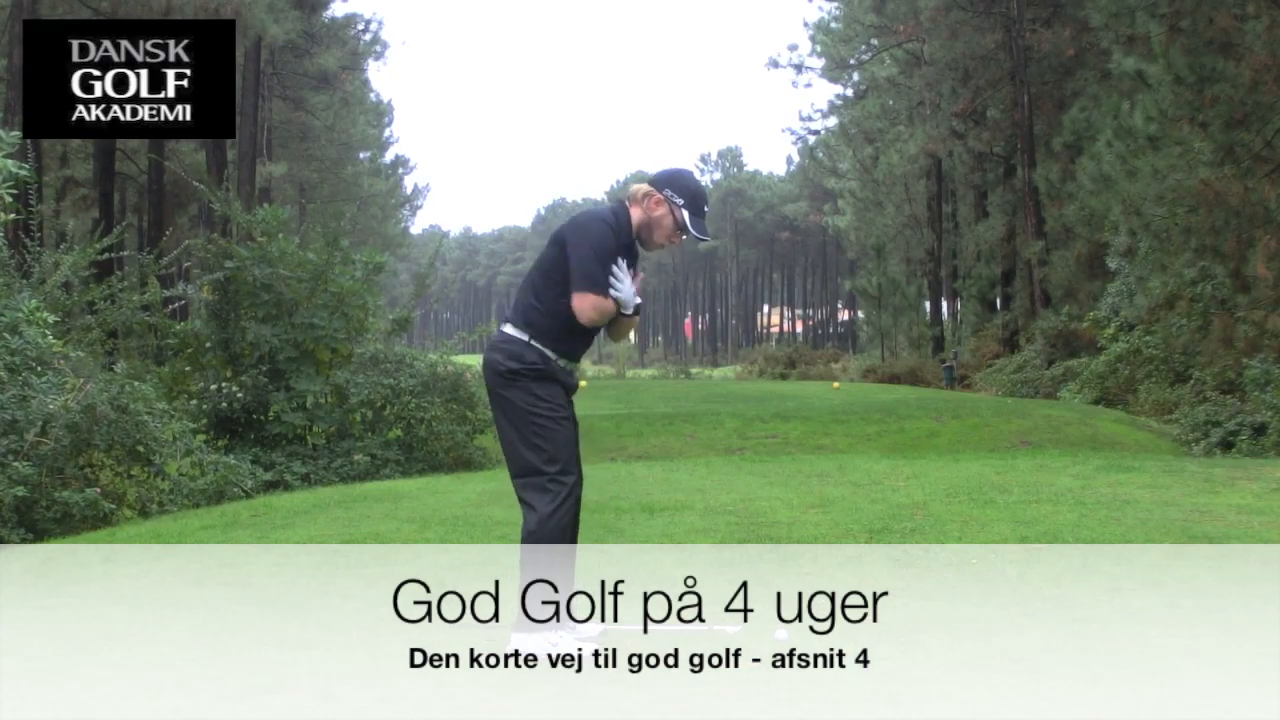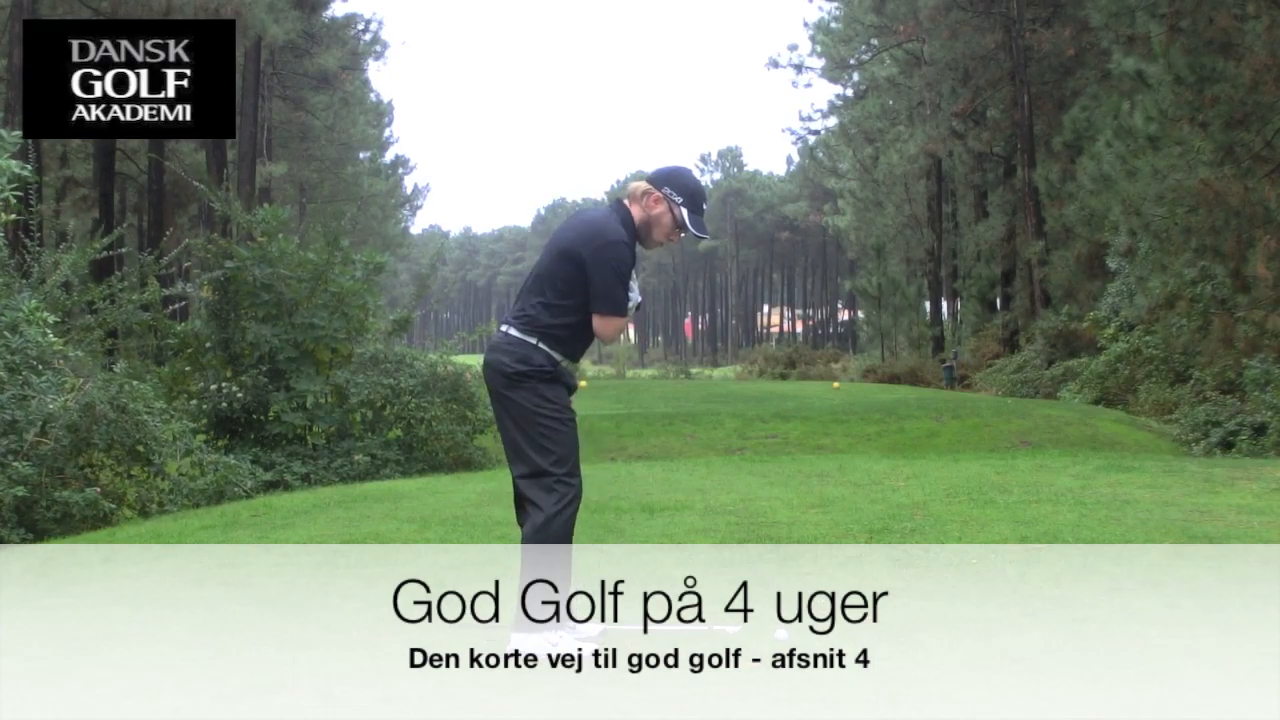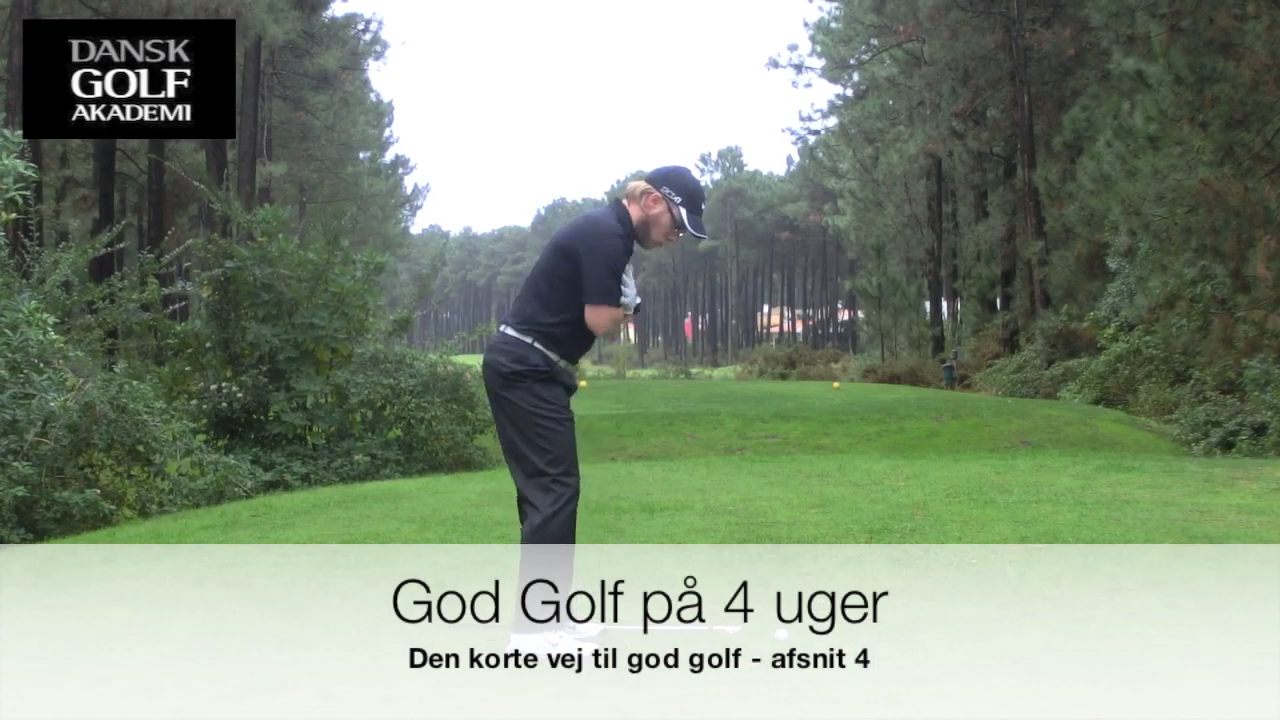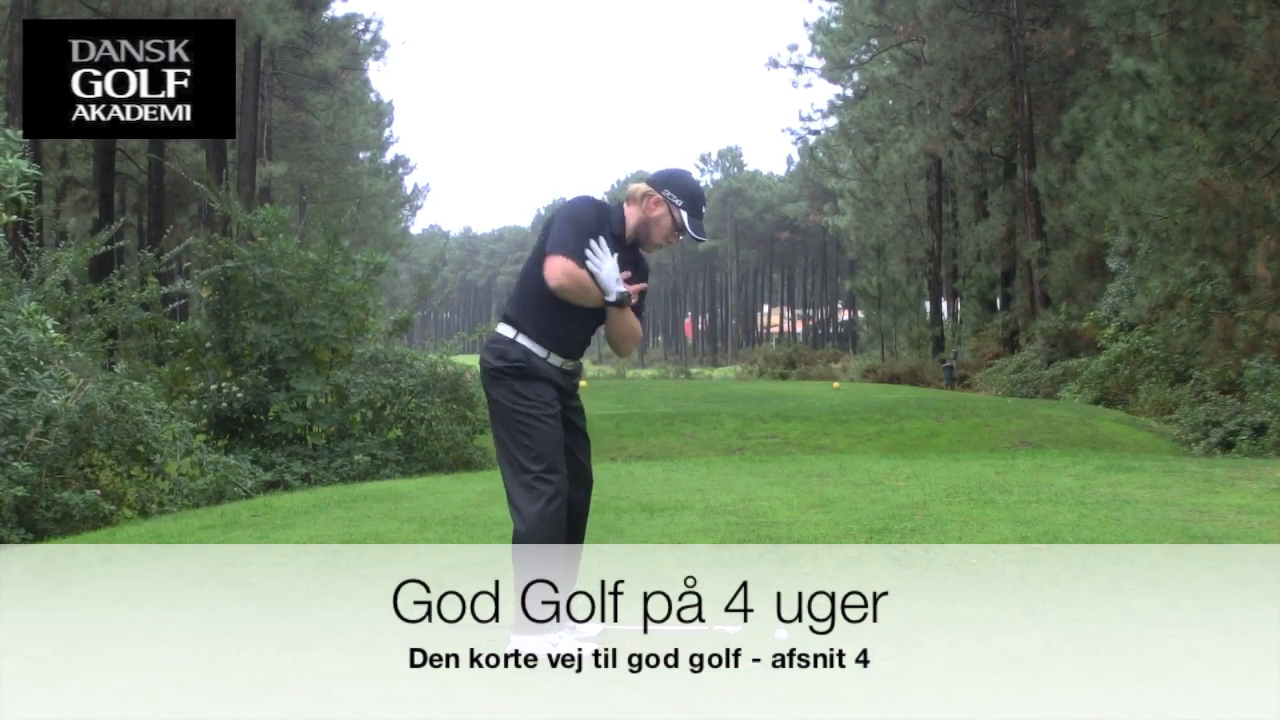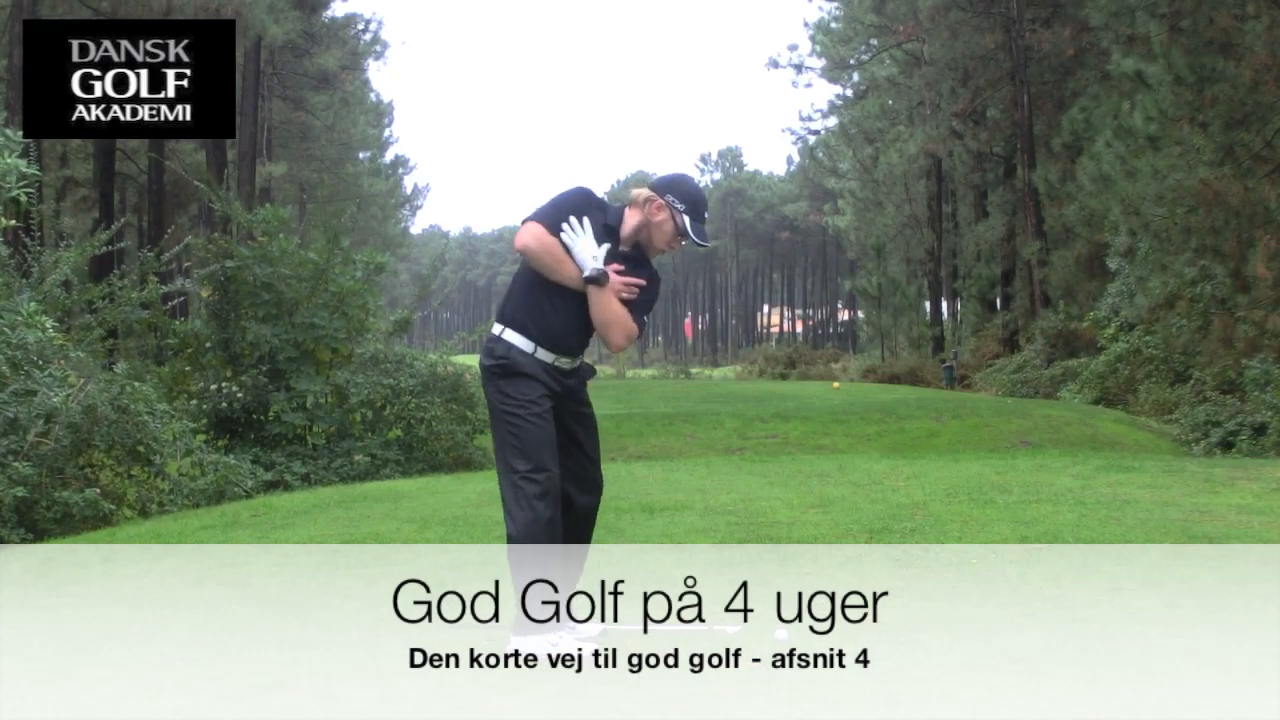
dt=0.2s
person 1, frame 1
left shoulder: (623, 242)
right shoulder: (600, 226)
left elbow: (618, 331)
right elbow: (586, 309)
left wrist: (626, 303)
right wrist: (625, 303)
left hip: (539, 368)
right hip: (523, 366)
left knee: (556, 487)
right knee: (550, 488)
right ankle: (532, 626)
person 1, frame 2
left shoulder: (605, 226)
right shoulder: (610, 238)
right elbow: (607, 329)
left wrist: (624, 301)
right wrist: (631, 303)
left hip: (525, 363)
right hip: (528, 368)
left knee: (545, 488)
right knee: (555, 489)
right ankle: (531, 626)
person 1, frame 3
left shoulder: (613, 237)
right shoulder: (605, 232)
left elbow: (604, 315)
right elbow: (599, 320)
left wrist: (623, 301)
right wrist: (626, 303)
left hip: (538, 370)
right hip: (524, 367)
left knee: (556, 488)
right knee: (552, 490)
right ankle: (531, 626)
person 1, frame 4
left shoulder: (634, 266)
right shoulder: (587, 214)
left elbow: (626, 344)
right elbow: (558, 276)
left wrist: (613, 295)
right wrist: (610, 294)
left hip: (558, 373)
right hip: (518, 364)
left knee: (574, 489)
right knee: (542, 489)
right ankle: (532, 626)
person 1, frame 5
left shoulder: (643, 276)
right shoulder: (582, 206)
left elbow: (619, 338)
right elbow: (527, 239)
left wrist: (594, 275)
right wrist: (590, 278)
left hip: (566, 374)
right hip: (516, 363)
left knee: (582, 491)
right knee: (535, 489)
right ankle: (531, 626)
